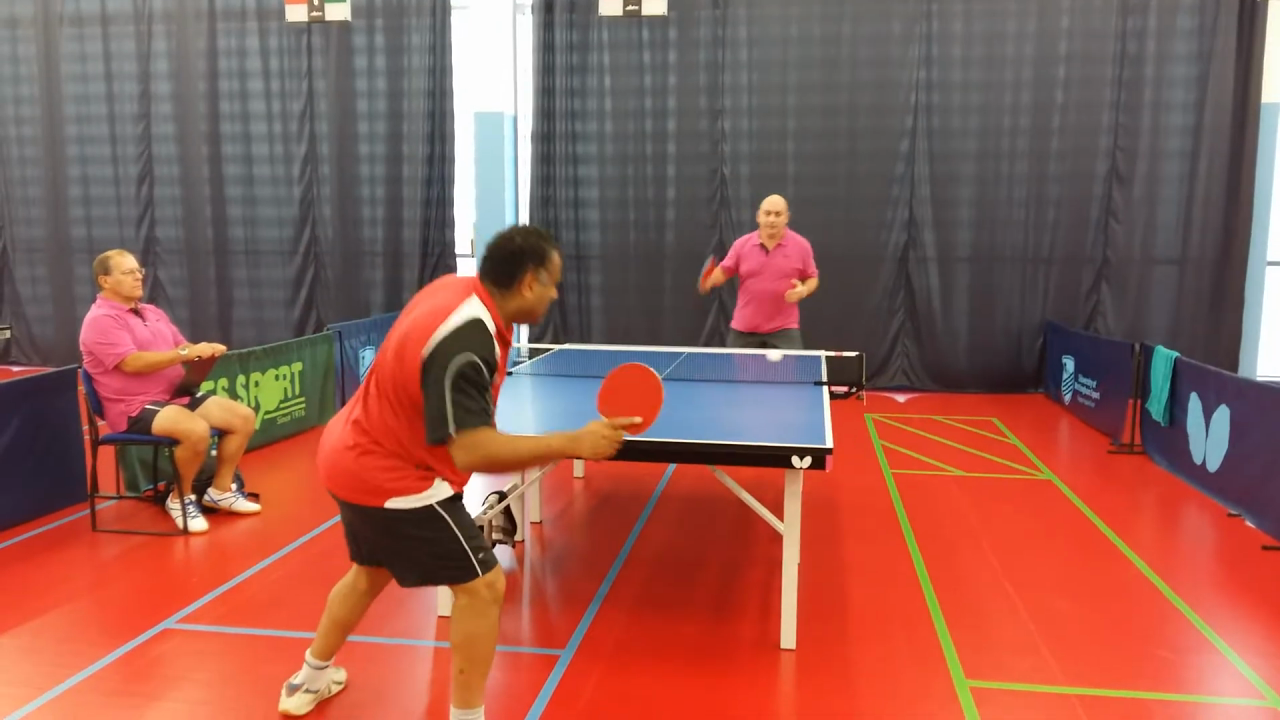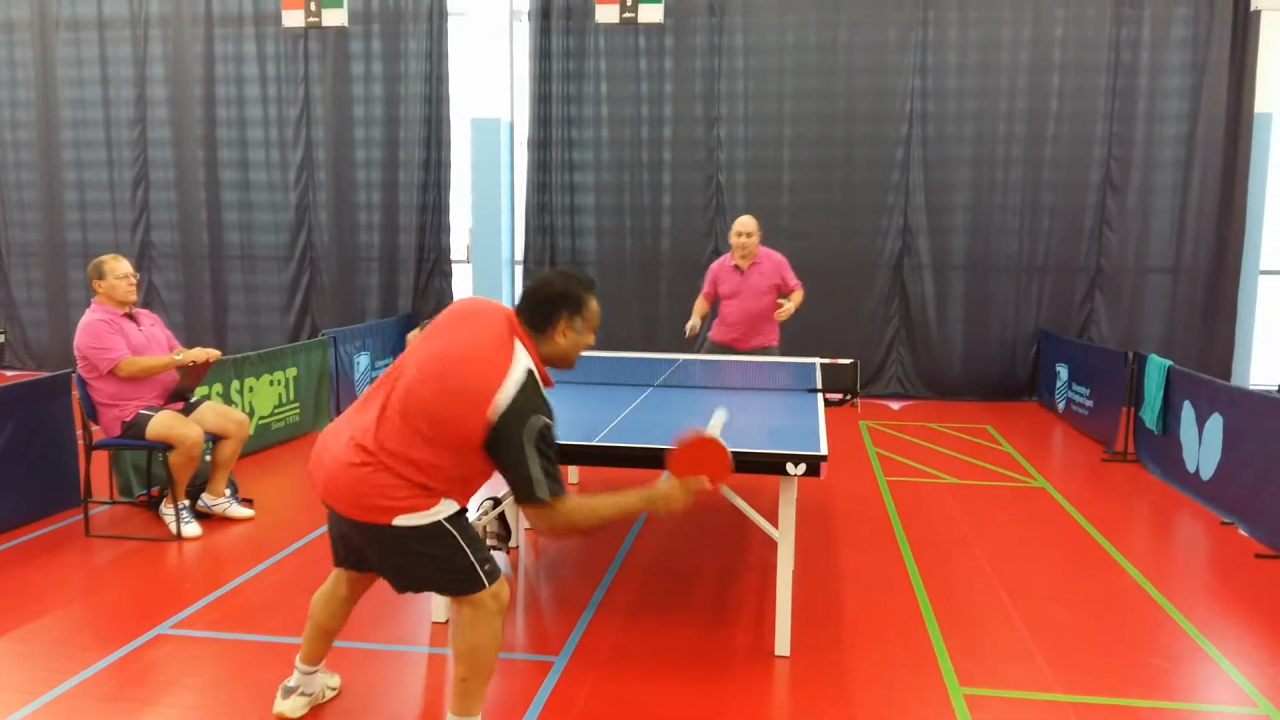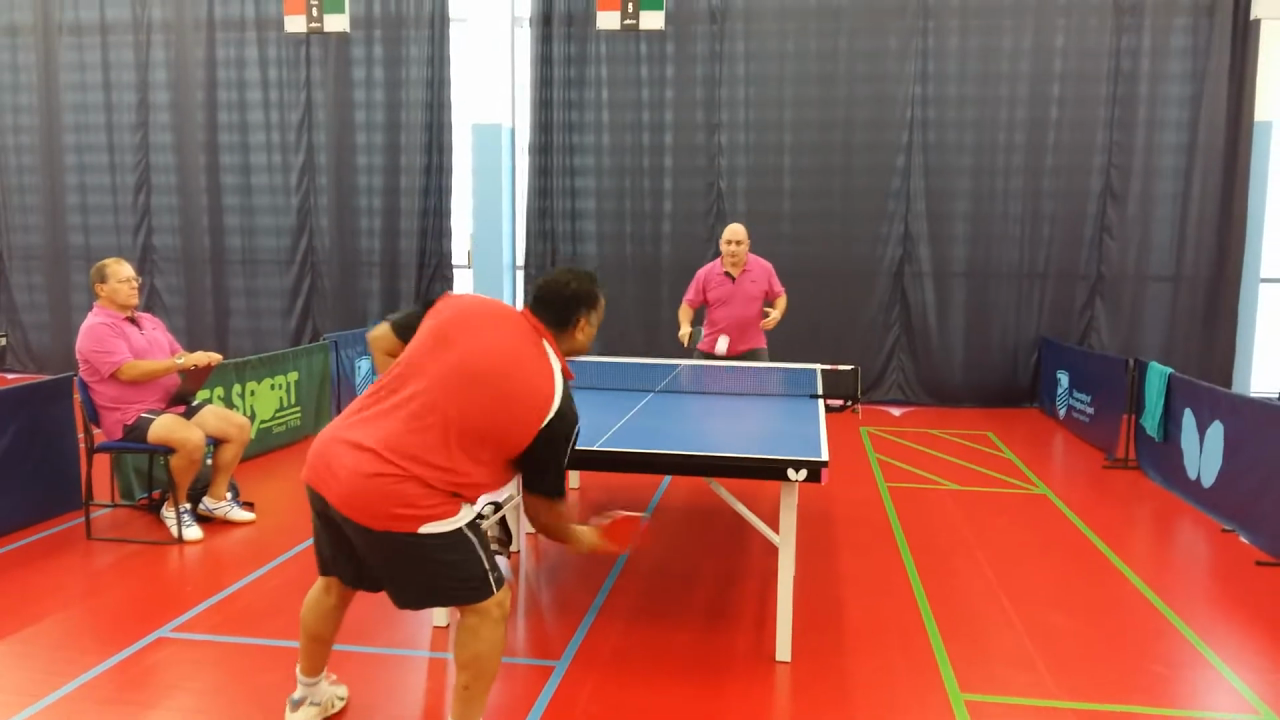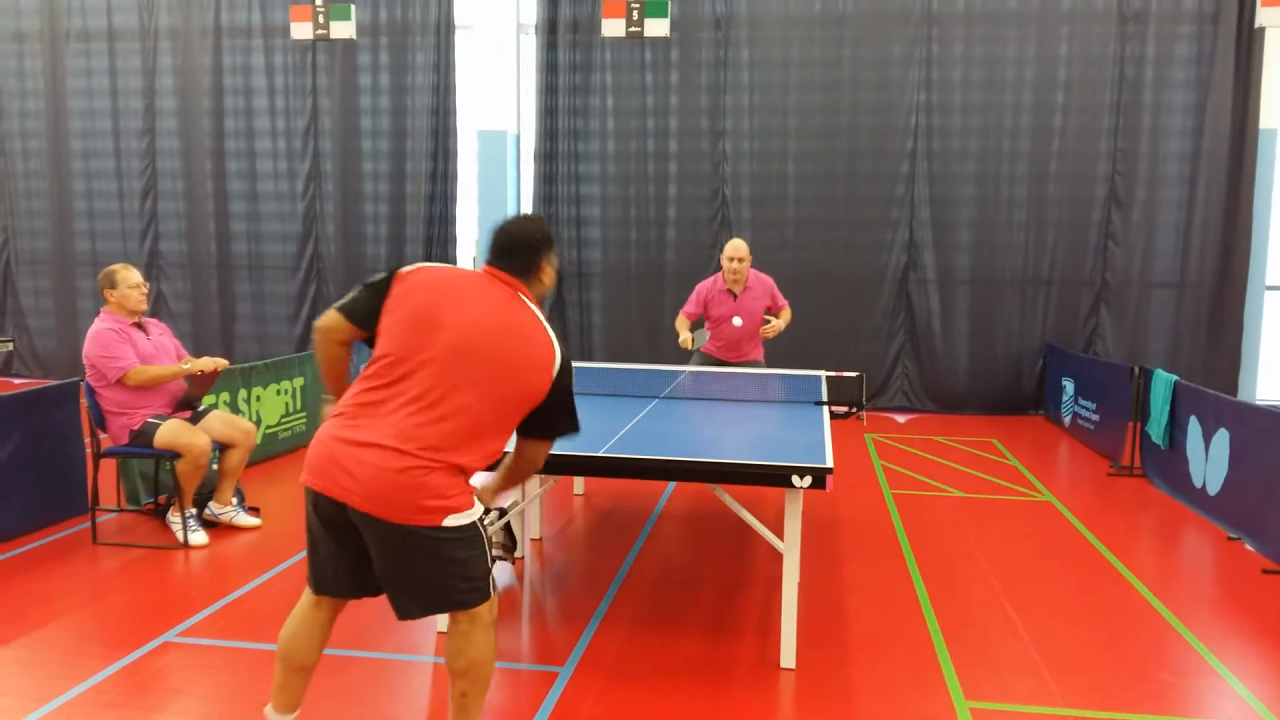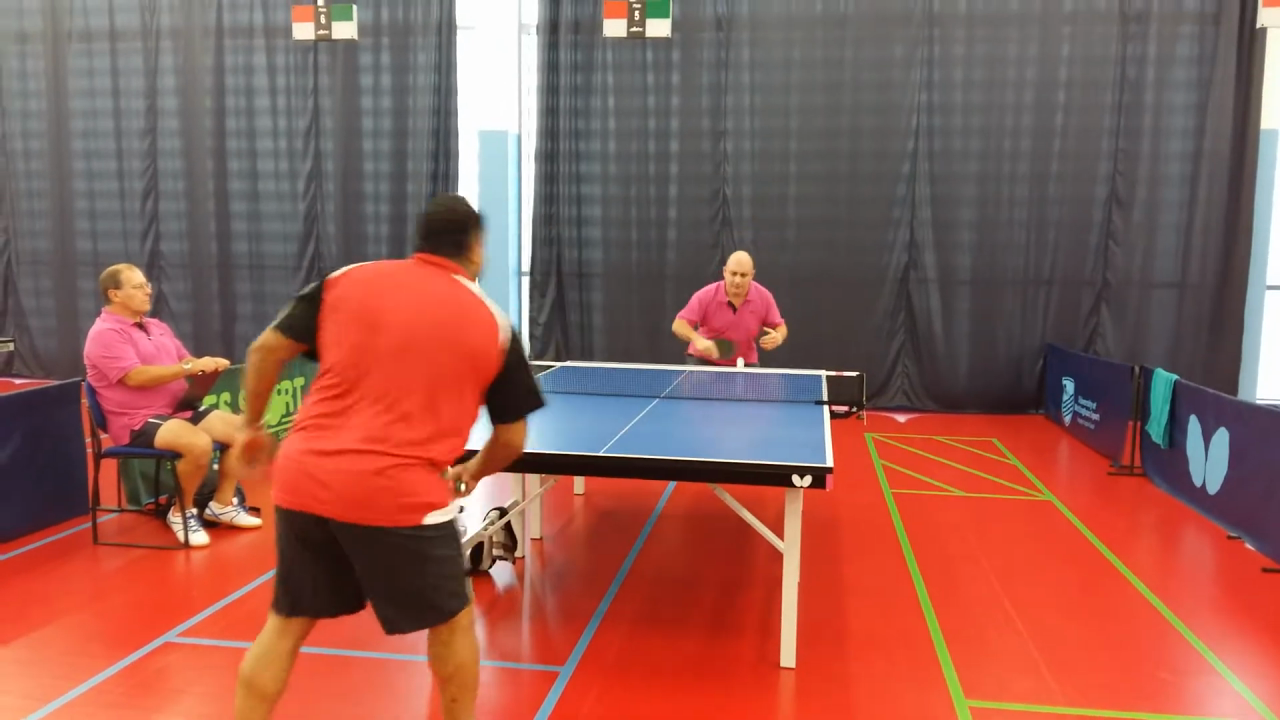
dt=0.2s
person 1, frame 1
left shoulder: (454, 288)
right shoulder: (465, 345)
right elbow: (472, 452)
right wrist: (574, 444)
left hip: (349, 456)
right hip: (391, 481)
left knee: (372, 567)
right knee: (482, 586)
left ankle: (309, 678)
person 1, frame 2
left shoulder: (473, 311)
right shoulder: (522, 403)
left elbow: (415, 343)
right elbow: (552, 516)
right wrist: (649, 499)
left hip: (336, 459)
right hip: (388, 495)
left knee: (353, 571)
right knee: (487, 598)
left ankle: (301, 683)
person 1, frame 3
left shoulder: (458, 306)
right shoulder: (554, 403)
right elbow: (544, 512)
right wrist: (580, 537)
left hip: (328, 467)
right hip: (403, 504)
left knee: (337, 582)
right knee: (488, 606)
person 1, frame 4
left shoulder: (417, 279)
right shoulder: (550, 352)
left elbow: (329, 330)
right elbow: (531, 454)
left wrist: (341, 404)
right wrist: (493, 488)
left hip: (332, 466)
right hip: (420, 495)
left knee: (321, 599)
right knee: (475, 612)
person 1, frame 5
left shoulder: (348, 281)
right shoulder: (493, 327)
left elbow: (266, 349)
right elbow: (511, 441)
left wrist: (251, 426)
right wrist: (468, 475)
left hip: (303, 480)
right hip: (398, 496)
left knee: (286, 624)
right knee: (451, 621)
person 2, frame 1
left shoulder: (153, 312)
right shoulder: (101, 320)
left elbow: (181, 347)
right elbow: (132, 363)
left wrist: (204, 350)
right wrist: (186, 353)
left hip: (176, 395)
right hip: (136, 408)
left knee: (244, 417)
right knee: (197, 430)
left ankle: (221, 490)
right ankle: (180, 498)
person 2, frame 2
left shoulder: (148, 318)
right shoulder: (95, 325)
left elbow: (176, 352)
right elbow: (126, 368)
left wrist: (198, 355)
right wrist: (181, 358)
left hip: (171, 400)
right hip: (130, 413)
left knee: (238, 422)
right knee: (191, 436)
left ankle: (215, 496)
right ankle: (174, 504)
person 2, frame 3
left shoulder: (150, 321)
right shoulder: (97, 328)
left elbow: (178, 355)
right elbow: (128, 371)
left wrist: (200, 359)
right wrist: (183, 362)
left hip: (173, 404)
right hip: (132, 416)
left knee: (239, 426)
right knee: (192, 439)
left ankle: (215, 499)
right ankle: (175, 507)
person 2, frame 4
left shoulder: (157, 327)
right shoulder: (104, 334)
left elbow: (184, 360)
right elbow: (135, 376)
left wrist: (207, 365)
right wrist: (189, 367)
left hip: (178, 409)
right hip: (138, 422)
left knee: (245, 431)
right knee: (198, 444)
left ankle: (221, 504)
right ankle: (181, 512)
person 2, frame 5
left shoulder: (158, 327)
right shoulder: (106, 334)
left elbow: (185, 361)
right elbow: (136, 376)
left wrist: (208, 365)
right wrist: (190, 367)
left hip: (180, 409)
right hip: (139, 421)
right knee: (199, 444)
left ankle: (222, 504)
right ankle: (182, 512)
